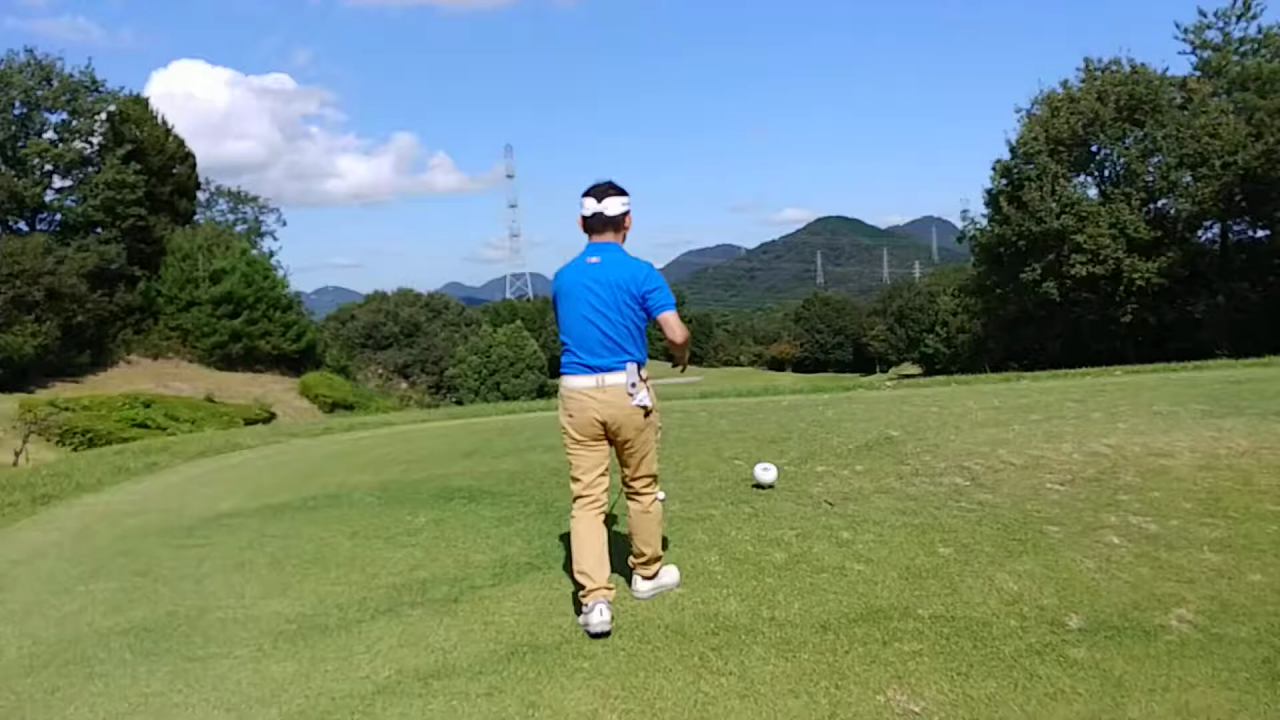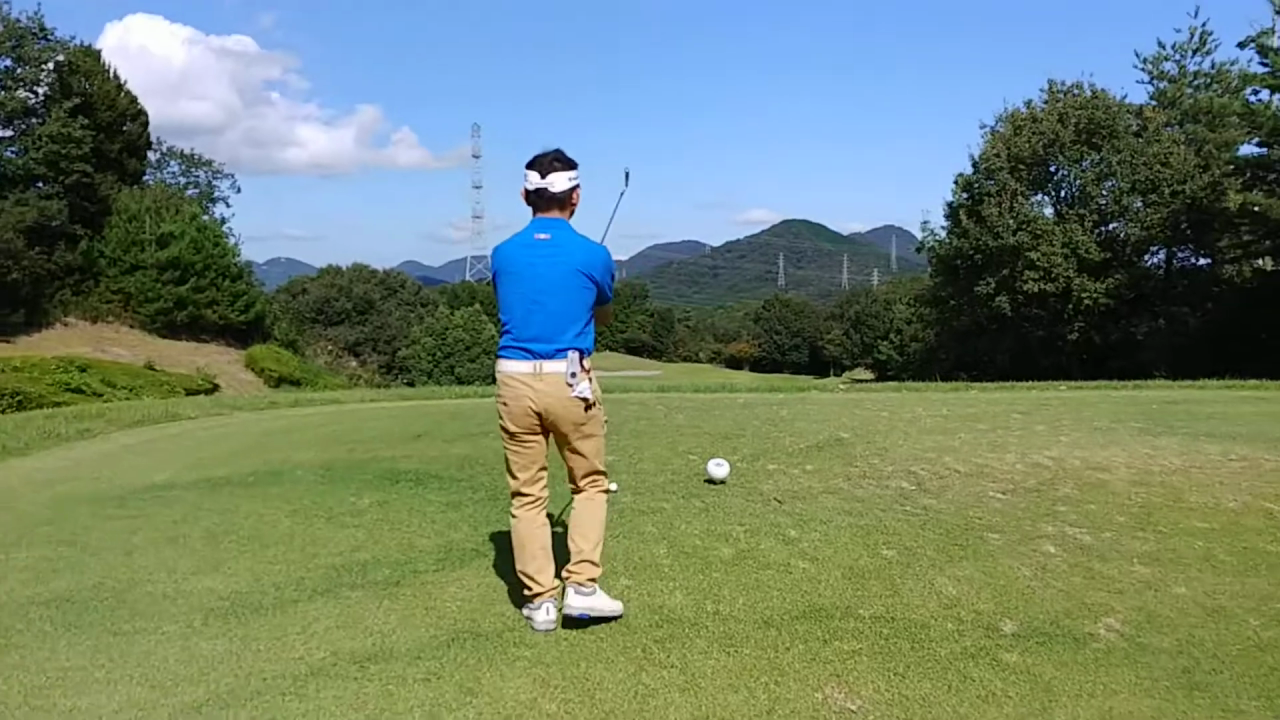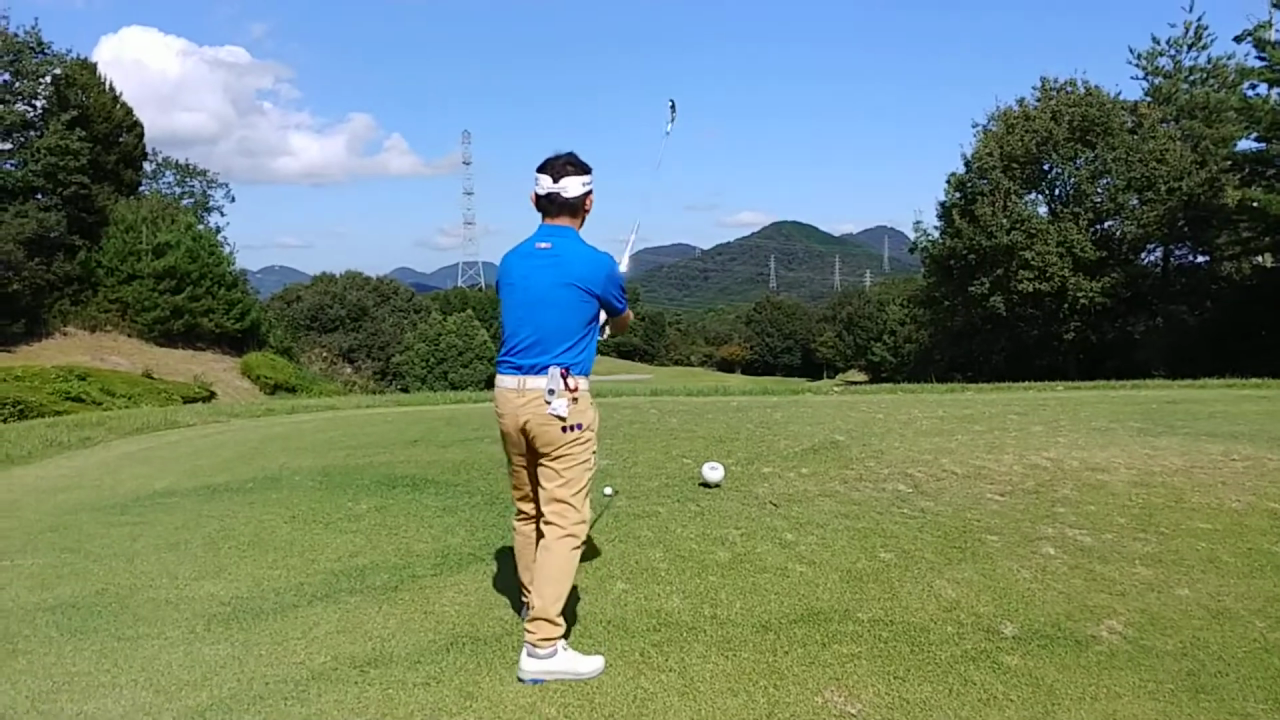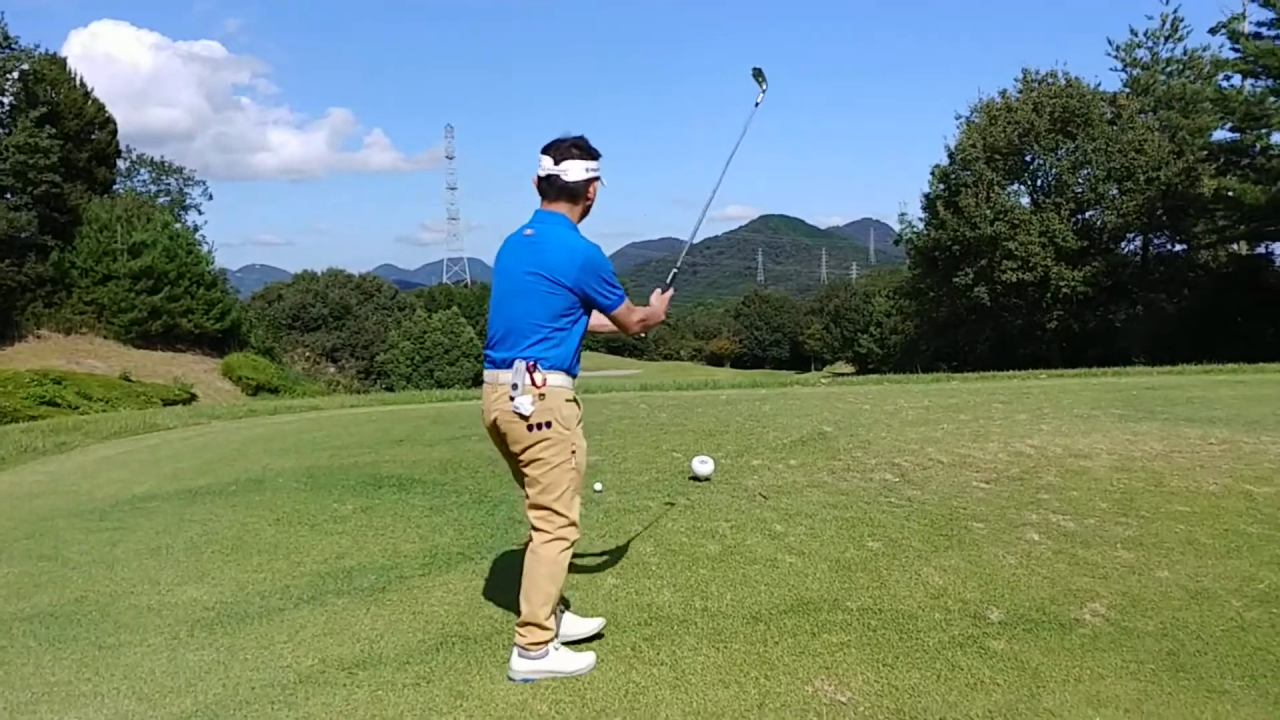
dt=0.4s
person 1, frame 1
left shoulder: (563, 278)
right shoulder: (643, 272)
right elbow: (678, 336)
right wrist: (680, 358)
left hip: (577, 394)
right hip: (628, 392)
left knee: (587, 499)
right knee: (642, 488)
left ankle: (595, 603)
right ankle: (647, 573)
person 1, frame 2
left shoulder: (503, 254)
right shoulder: (594, 254)
left hip: (515, 381)
right hip: (570, 381)
left knee: (527, 495)
right knee: (590, 484)
left ankle: (538, 599)
right ankle: (581, 586)
person 1, frame 3
left shoulder: (511, 261)
right shoulder: (596, 264)
right elbow: (622, 323)
right wrist: (604, 316)
left hip: (509, 396)
right hip: (562, 400)
left knee: (527, 511)
right knee: (565, 522)
left ankle: (537, 605)
right ankle: (542, 646)
person 1, frame 4
left shoulder: (513, 244)
right shoulder: (579, 253)
right elbow: (632, 321)
left wrist: (631, 318)
right wrist: (656, 311)
left hip: (501, 393)
right hip: (542, 397)
left knee: (546, 515)
right knee: (556, 523)
left ankle: (547, 617)
right ankle: (533, 649)
